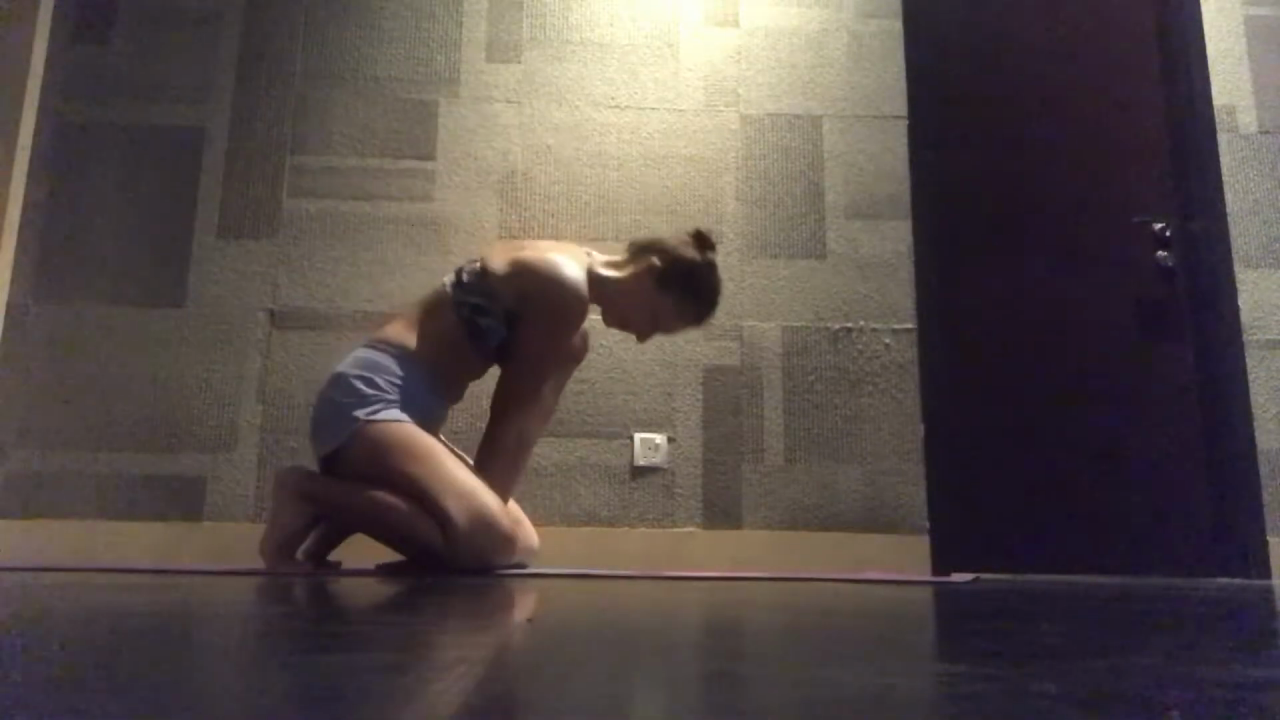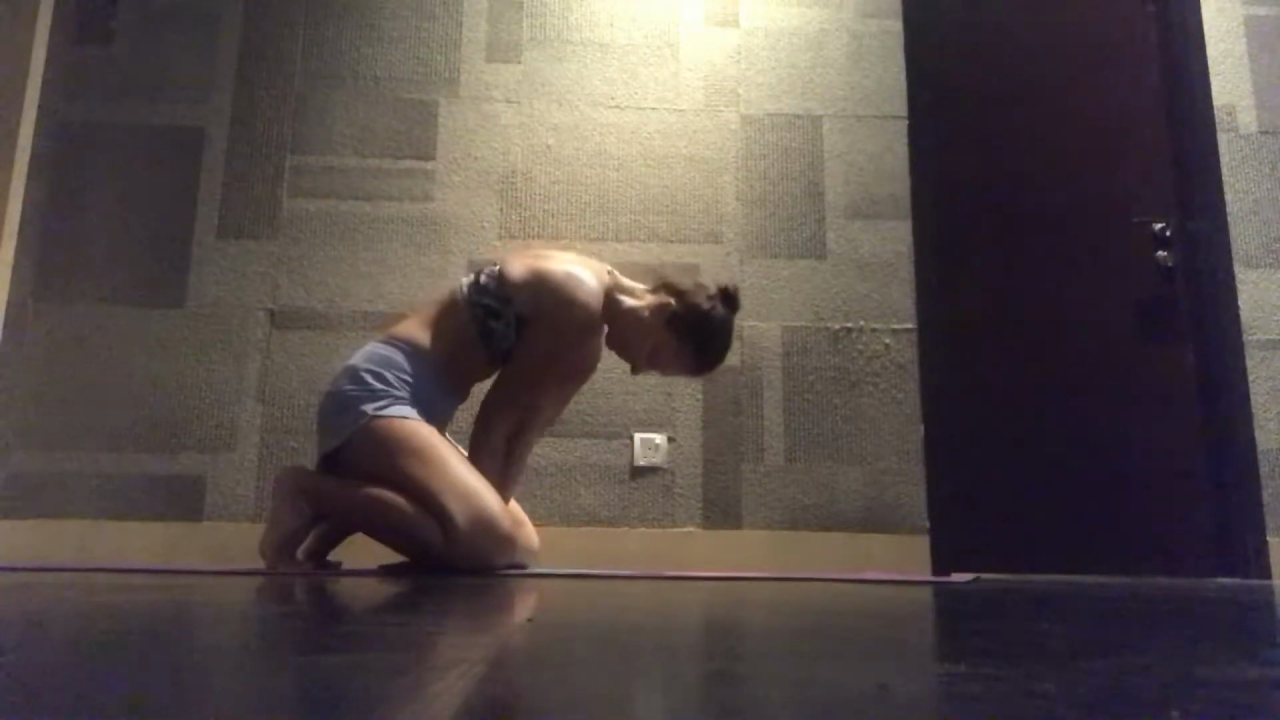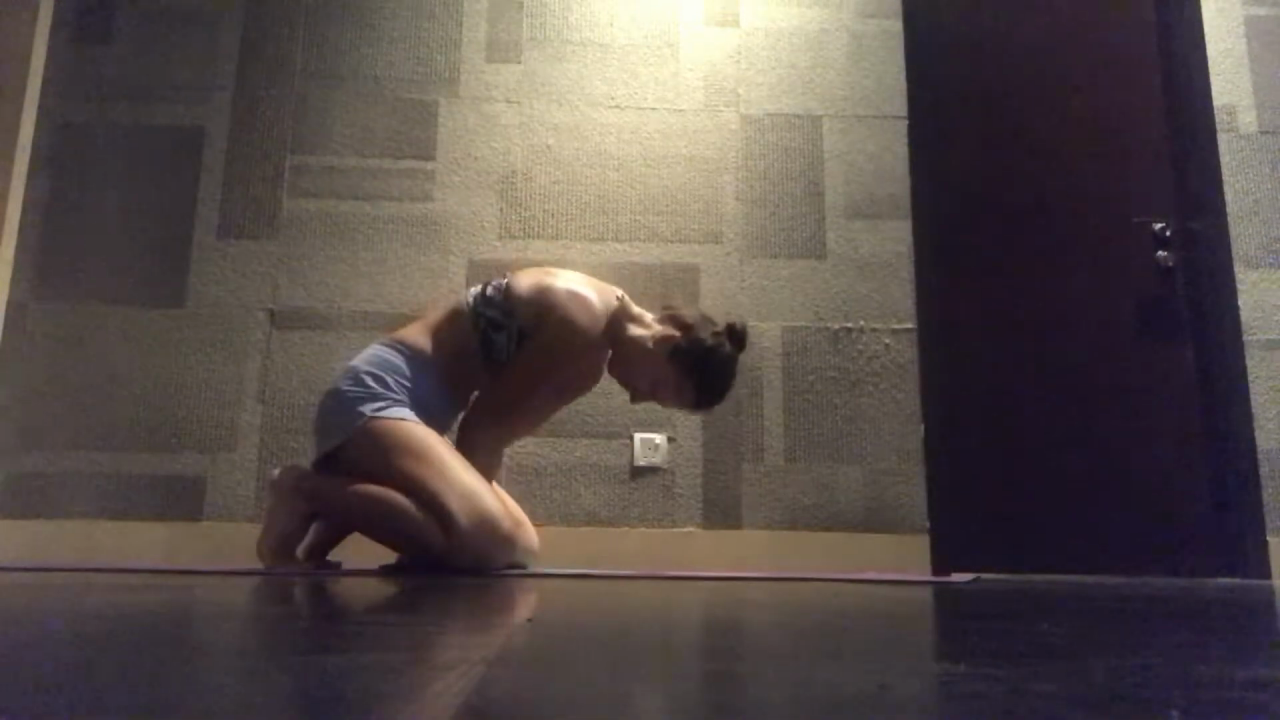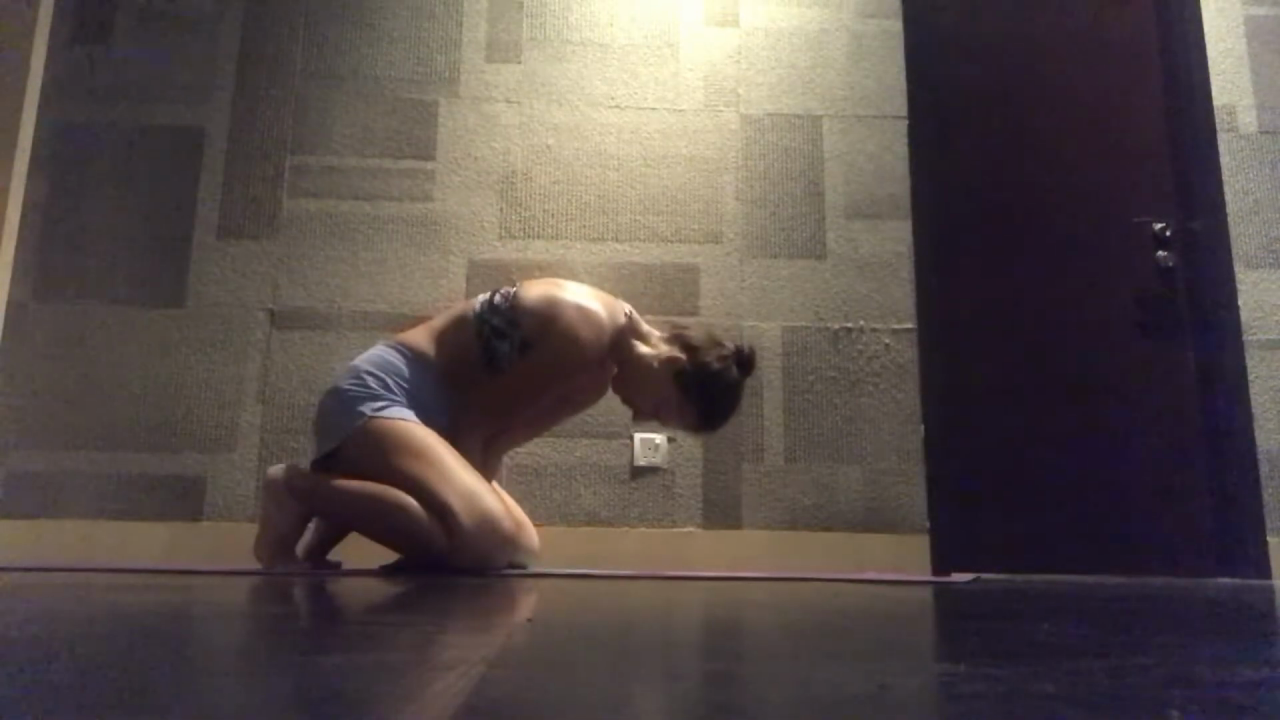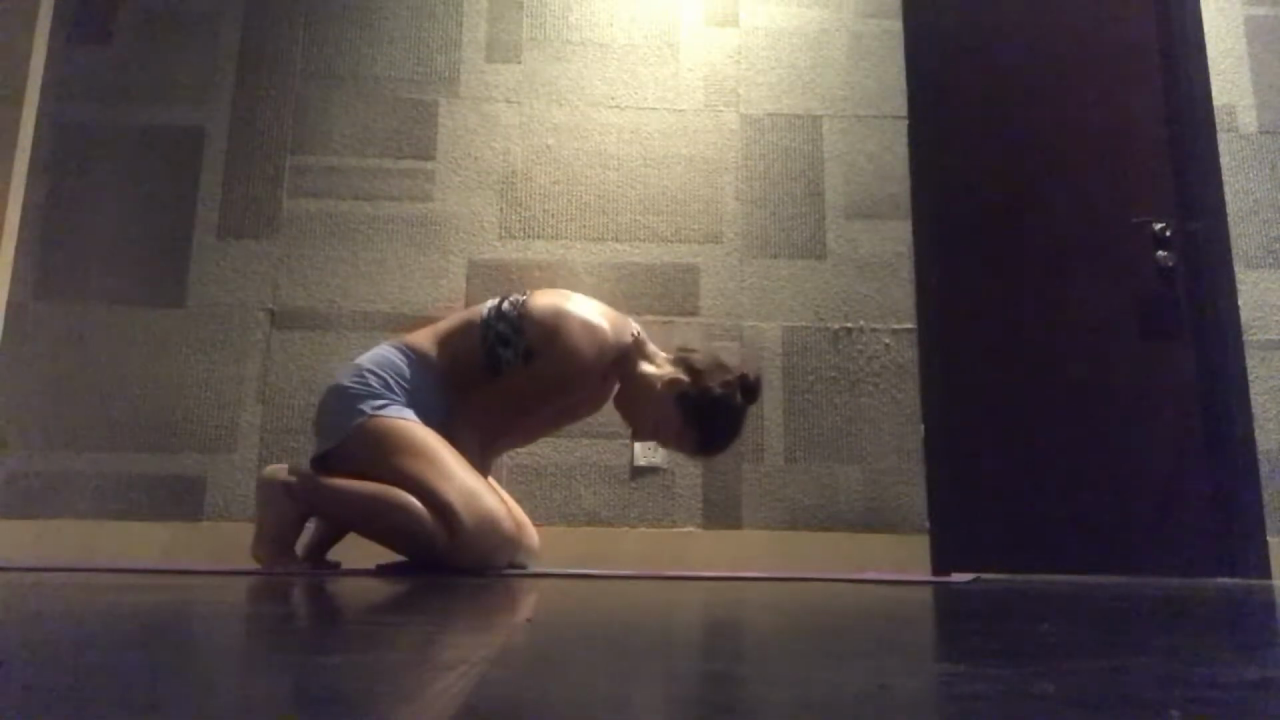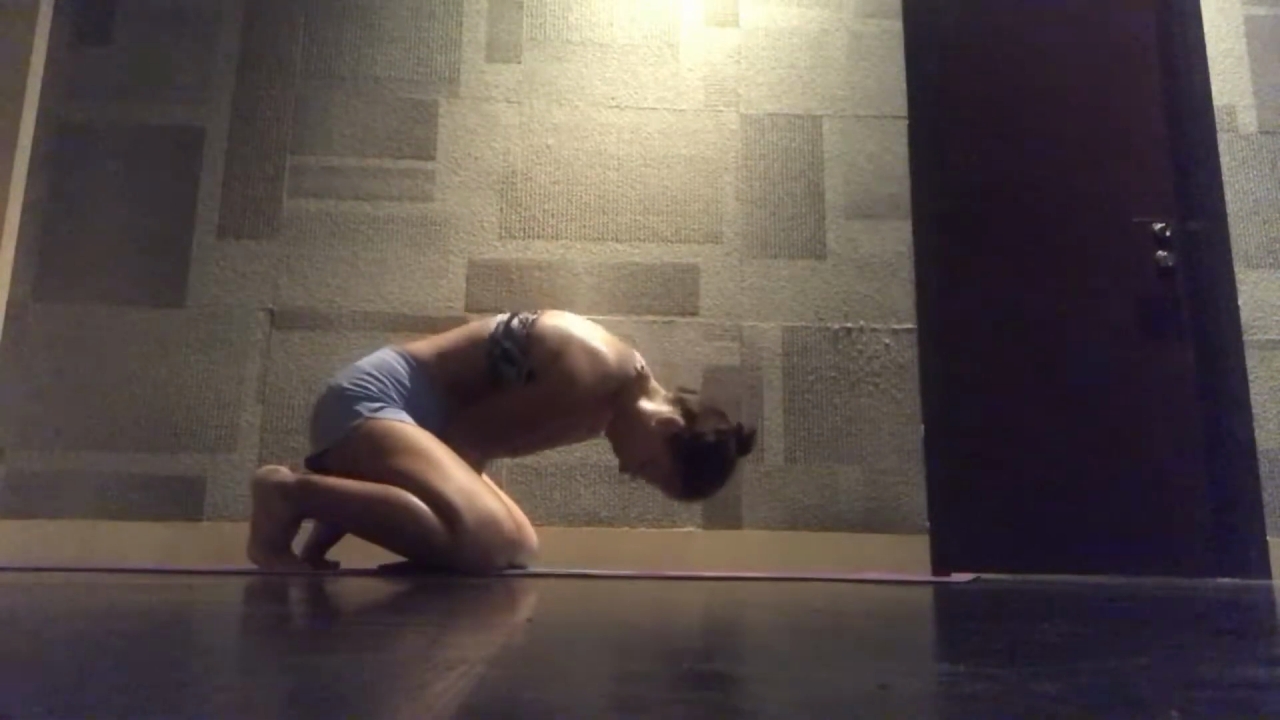
dt=0.4s
person 1, frame 1
left shoulder: (574, 340)
right shoulder: (564, 284)
left elbow: (525, 426)
right elbow: (511, 419)
left wrist: (484, 504)
right wrist: (482, 506)
left hip: (407, 409)
right hip: (370, 395)
left knee: (519, 543)
right knee: (490, 541)
left ankle: (336, 516)
right ankle: (310, 493)
person 1, frame 2
left shoulder: (588, 349)
right shoulder: (579, 298)
left elbow: (521, 431)
right elbow: (497, 418)
left wrist: (486, 505)
right wrist: (481, 509)
left hip: (412, 404)
right hip: (378, 391)
left knee: (519, 544)
right knee: (490, 542)
left ankle: (340, 511)
right ankle: (310, 492)
person 1, frame 3
left shoulder: (593, 361)
right shoulder: (582, 316)
left elbow: (497, 430)
right elbow: (484, 422)
left wrist: (472, 499)
right wrist: (470, 503)
left hip: (411, 409)
right hip: (376, 394)
left knee: (519, 546)
right knee: (489, 541)
left ankle: (336, 512)
right ankle: (306, 492)
person 1, frame 4
left shoulder: (599, 371)
right shoulder: (587, 330)
left elbow: (491, 438)
right elbow: (474, 424)
left hip: (413, 409)
right hip: (374, 396)
left knee: (518, 546)
right knee: (487, 540)
left ankle: (331, 512)
right ankle: (300, 490)
person 1, frame 5
left shoulder: (603, 380)
right shoulder: (591, 344)
left elbow: (487, 435)
right elbow: (472, 425)
left hip: (412, 410)
right hip: (373, 395)
left knee: (519, 546)
right knee: (485, 539)
left ankle: (326, 503)
right ankle: (295, 492)
person 1, frame 6
left shoulder: (603, 402)
right shoulder: (595, 373)
left elbow: (474, 438)
right elbow: (468, 434)
left hip: (401, 411)
right hip: (369, 399)
left knee: (516, 546)
right knee: (483, 539)
left ankle: (324, 509)
right ankle: (291, 492)
